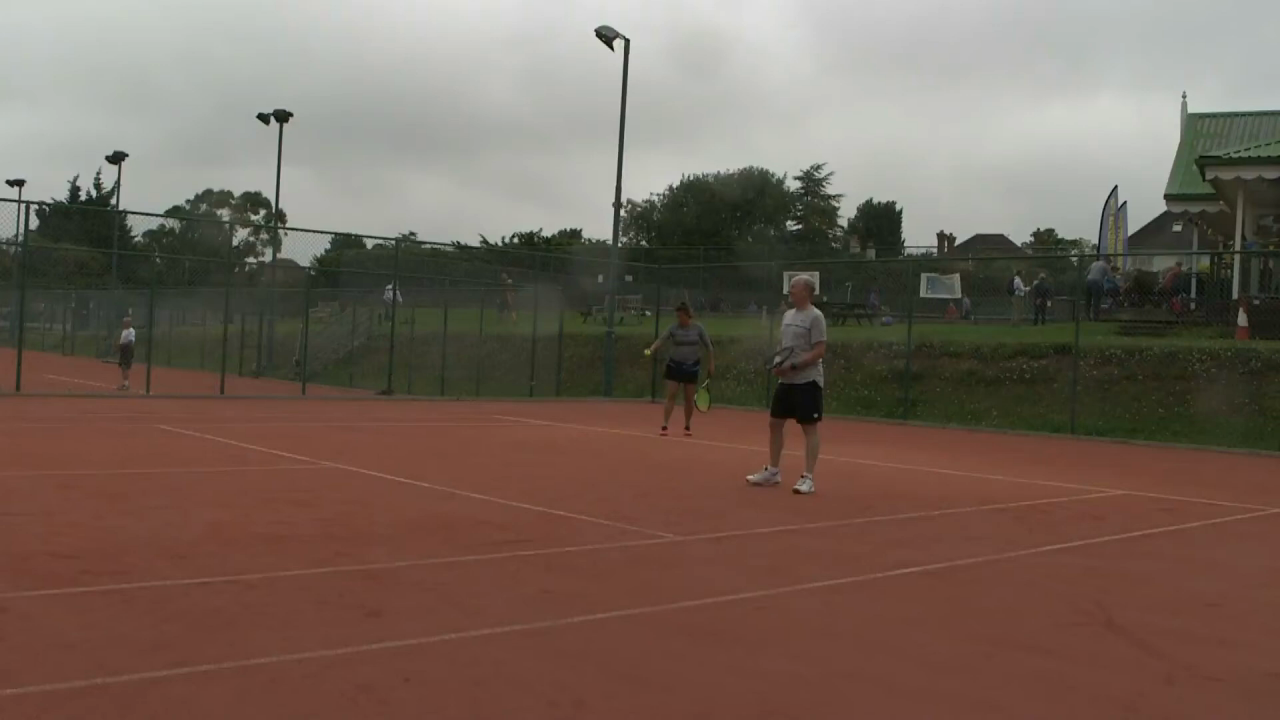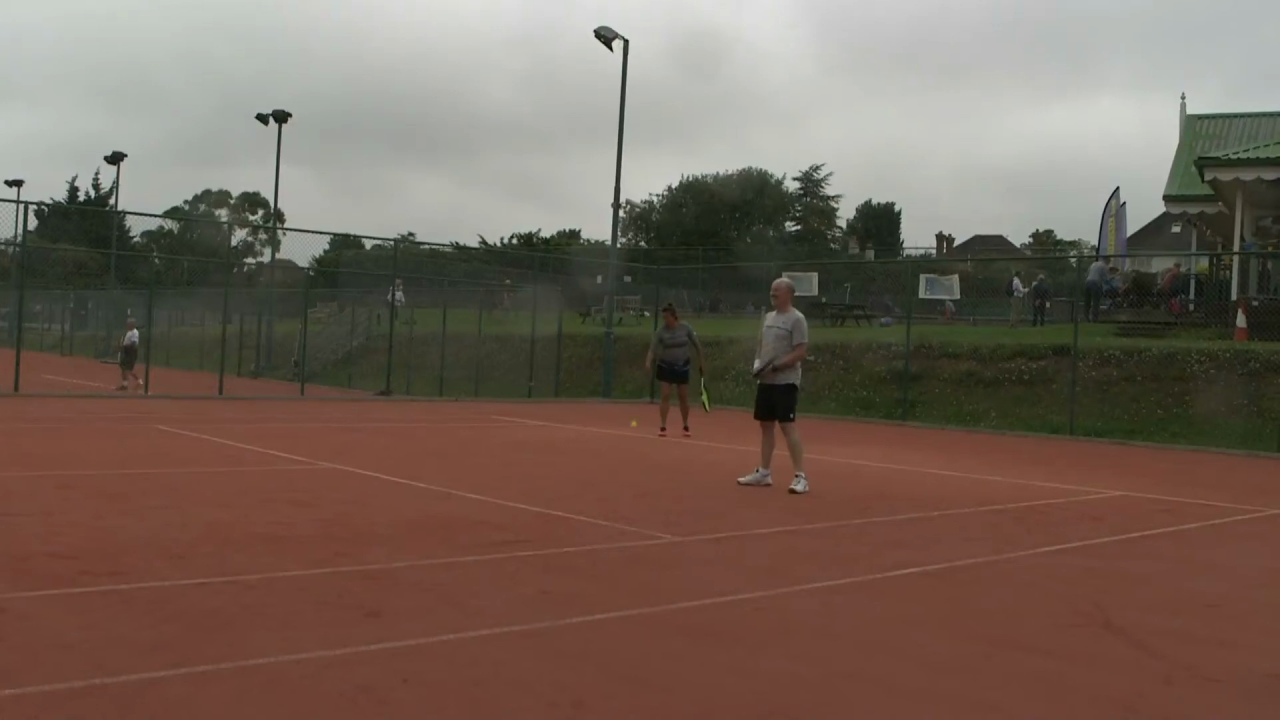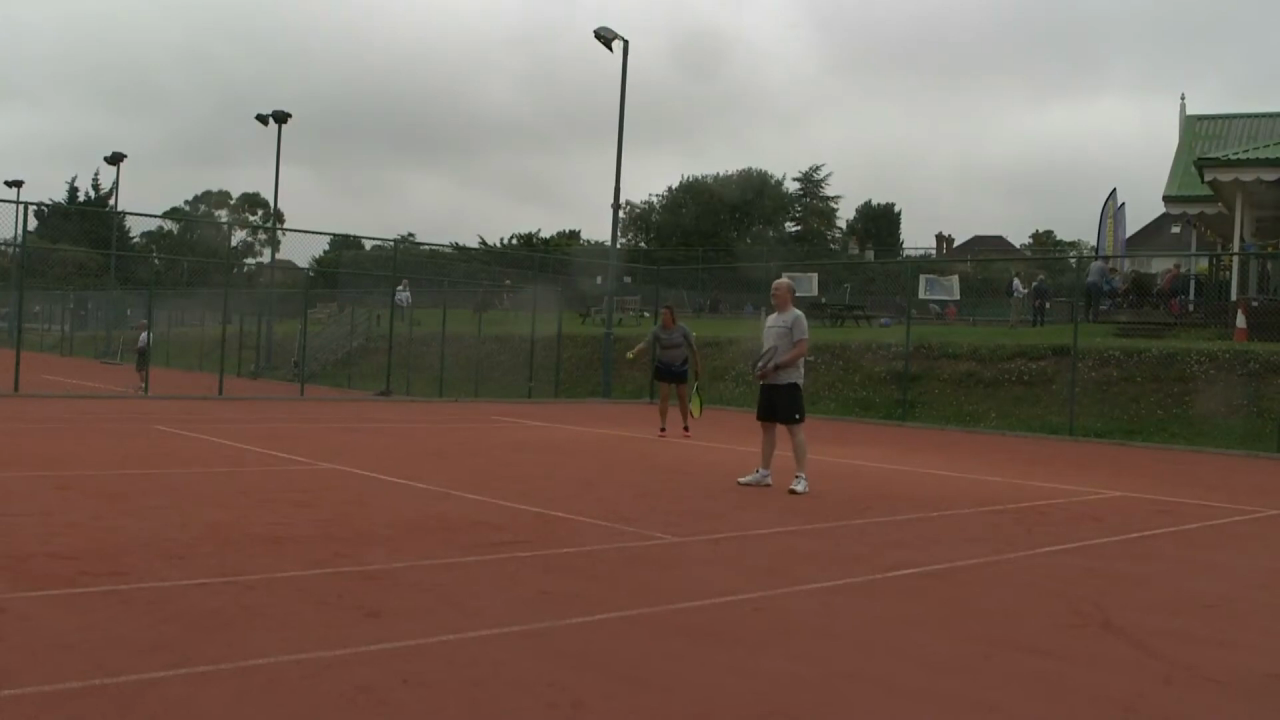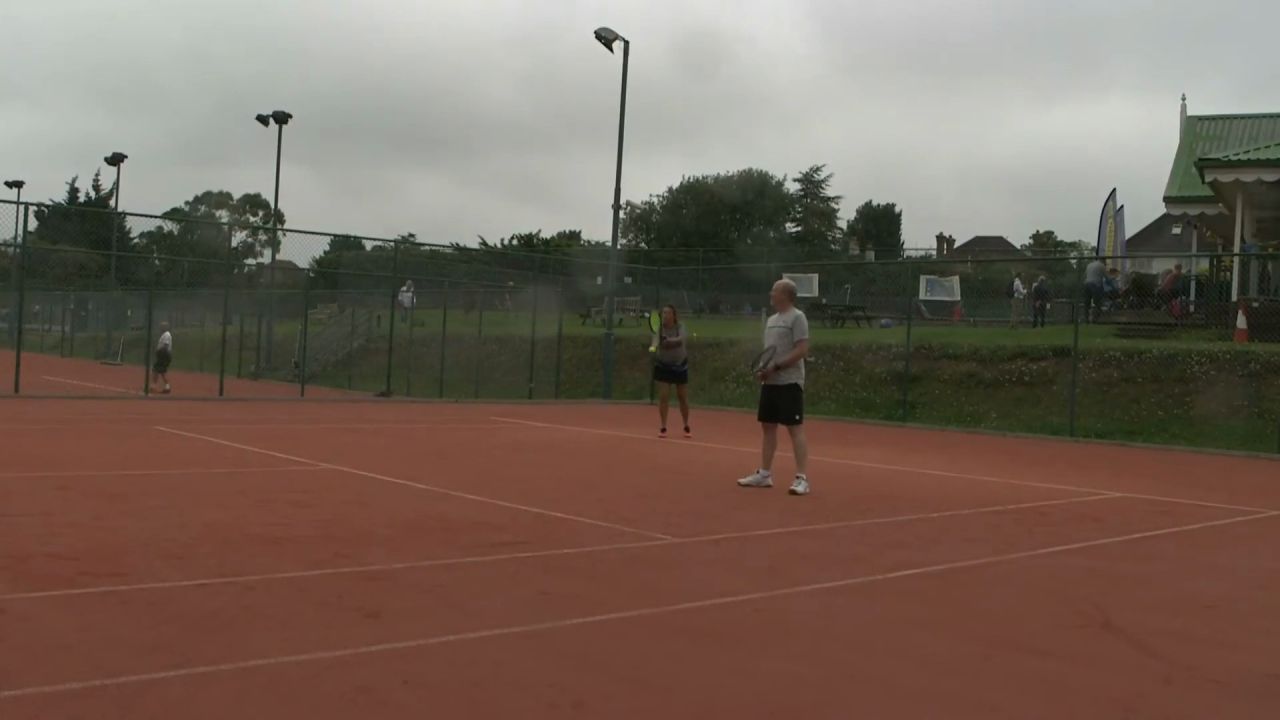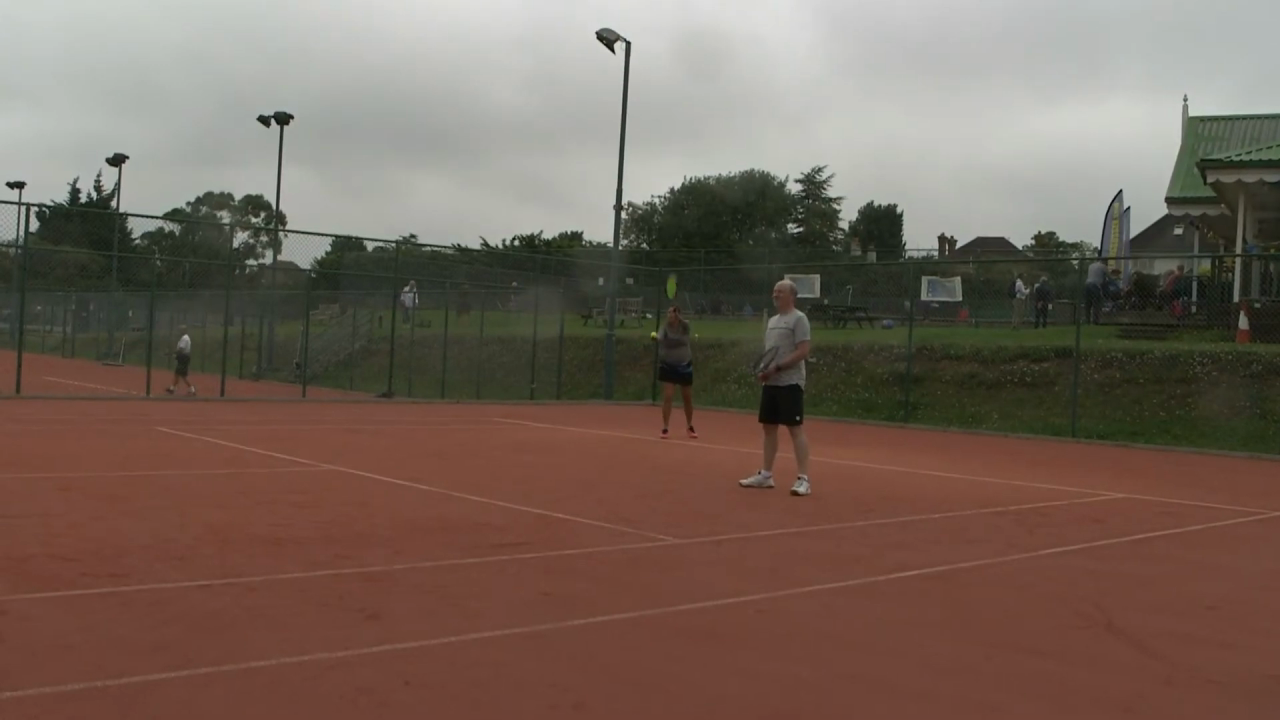
dt=0.5s
person 1, frame 1
left shoulder: (815, 317)
right shoulder: (787, 315)
left elbow: (819, 351)
left wrist: (793, 366)
left hip: (807, 382)
right hip: (786, 381)
left knee: (810, 428)
right knee: (775, 424)
left ankle: (808, 477)
right ankle: (772, 471)
person 1, frame 2
left shoulder: (797, 319)
right shoulder: (769, 317)
left elbow: (800, 353)
left wrist: (774, 367)
right wrist: (757, 364)
left hip: (785, 381)
right hip: (765, 381)
left knee: (787, 426)
right knee: (766, 426)
left ankle: (800, 477)
right ankle: (764, 473)
person 1, frame 3
left shoulder: (796, 317)
right shoulder: (770, 319)
left elbow: (801, 350)
left wrist: (775, 366)
right wrist: (760, 368)
left hip: (788, 382)
right hip: (768, 382)
left knee: (794, 428)
right knee: (767, 426)
left ankle: (801, 477)
right ankle: (764, 473)
person 1, frame 4
left shoulder: (797, 317)
right shoulder: (772, 319)
left elbow: (801, 350)
left wrist: (775, 367)
right wrist: (762, 369)
left hip: (789, 382)
right hip: (770, 382)
left knee: (795, 428)
right knee: (768, 427)
left ankle: (802, 478)
right ankle: (764, 474)
person 1, frame 5
left shoulder: (799, 319)
right shoulder: (772, 321)
left elbow: (803, 352)
left wrist: (777, 367)
right wrist: (763, 370)
left hip: (790, 383)
right hip: (771, 383)
left knee: (795, 429)
right knee: (769, 428)
left ankle: (803, 479)
right ankle: (766, 475)
